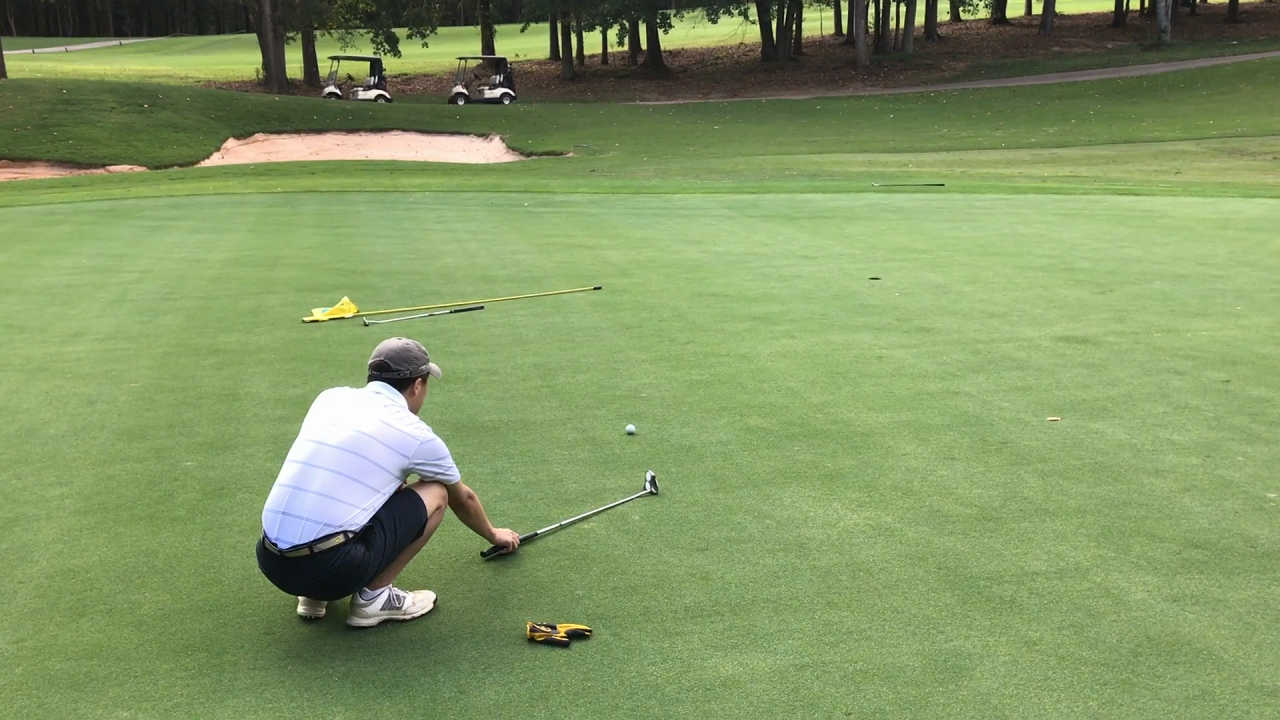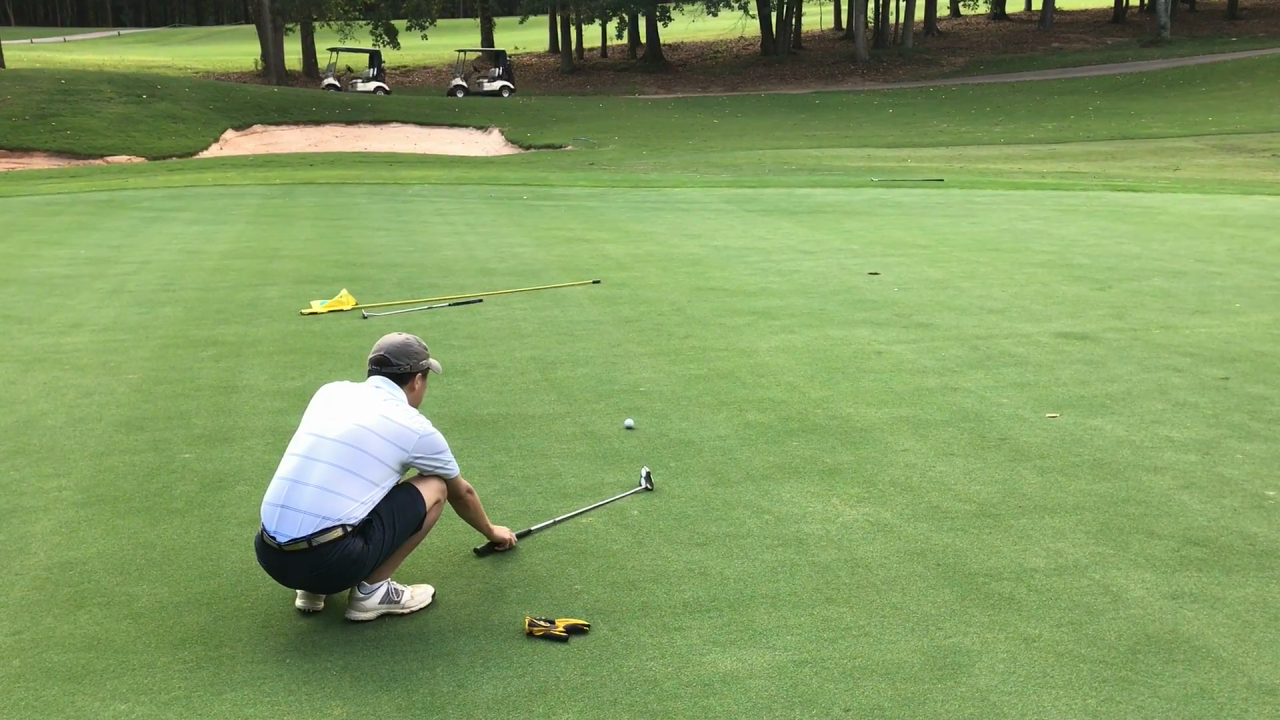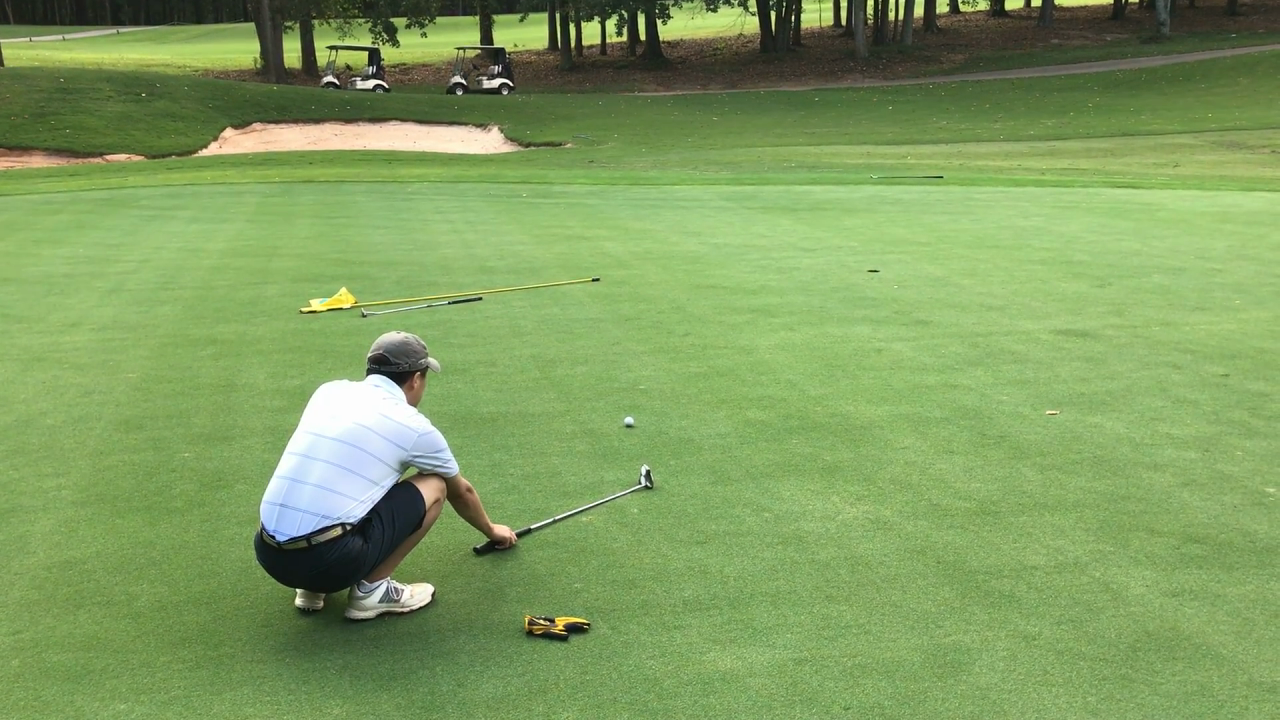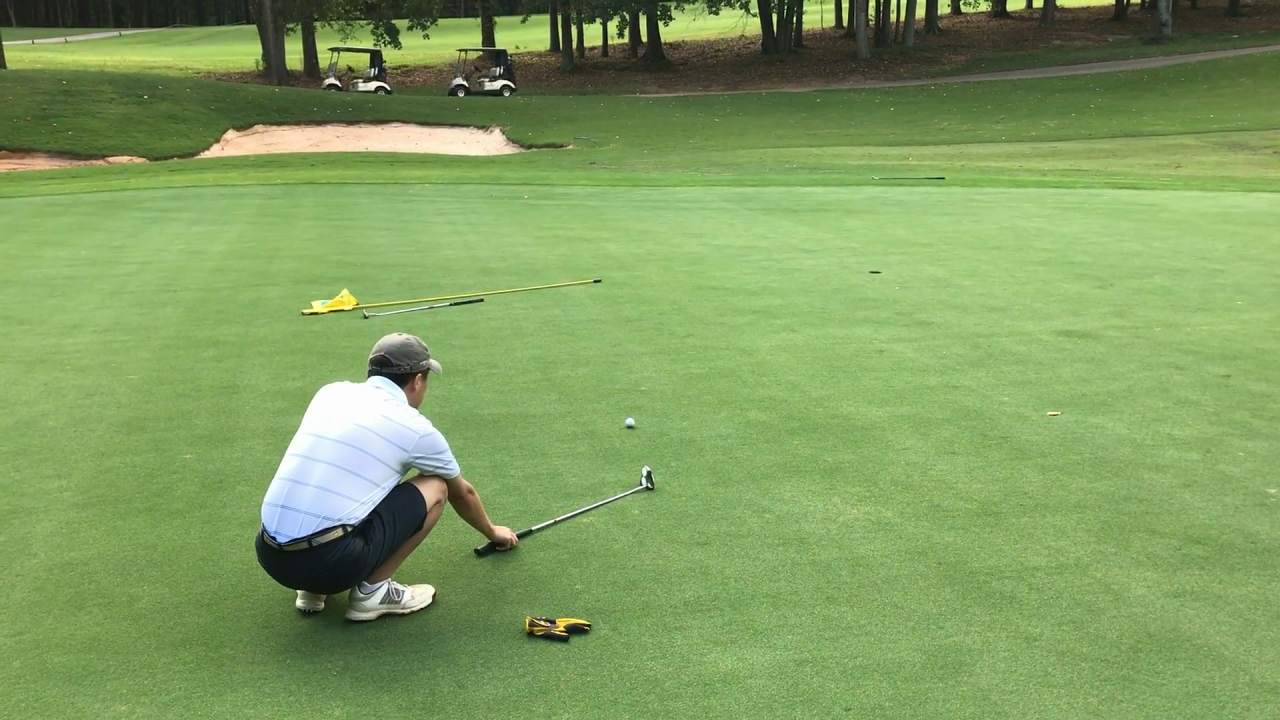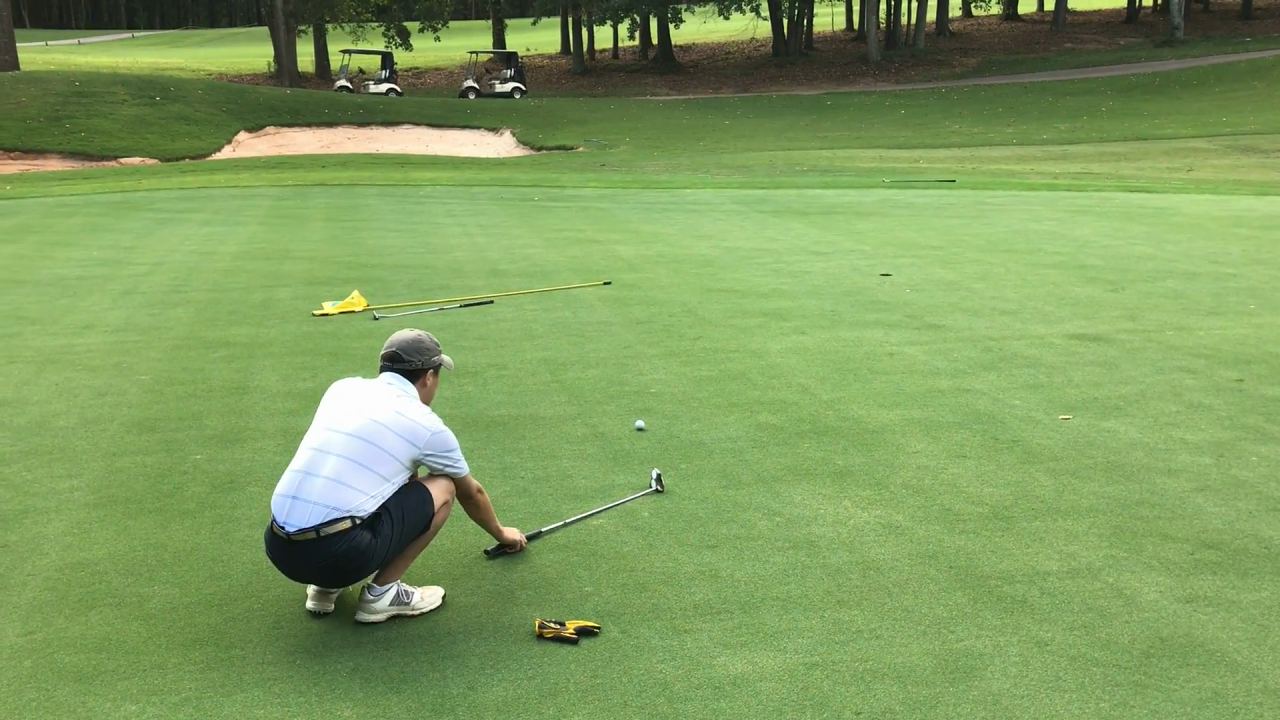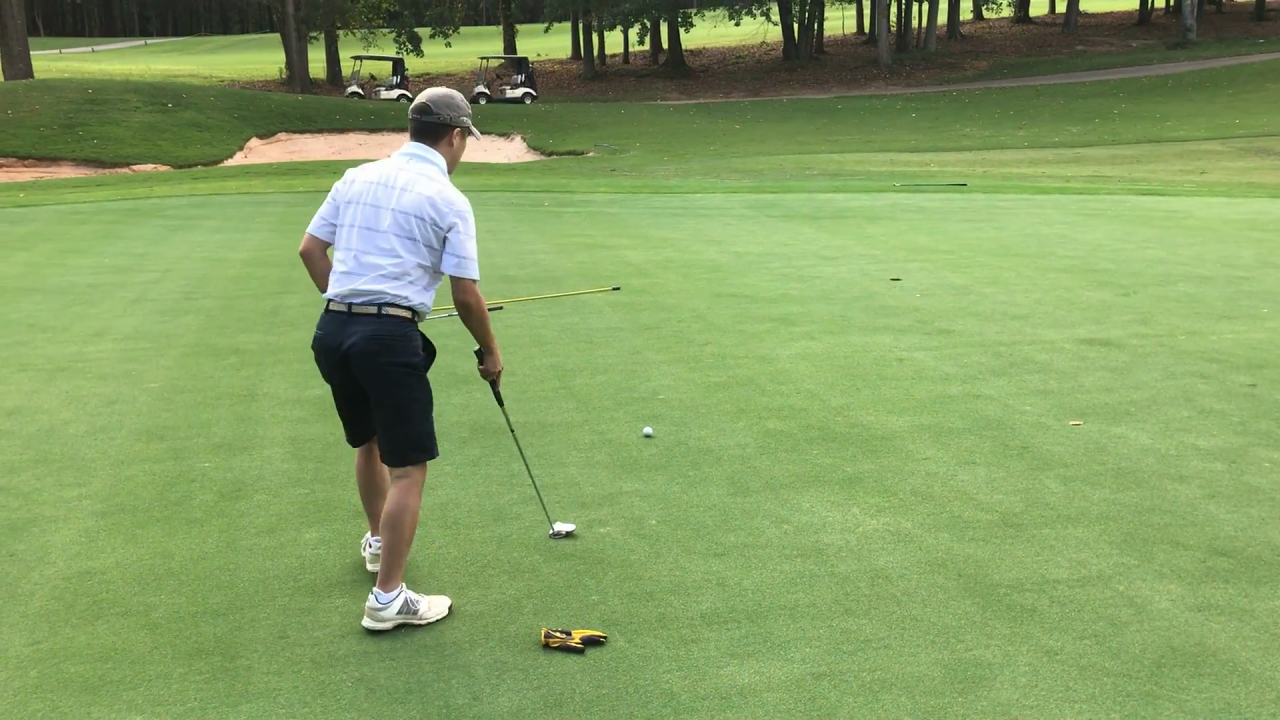
dt=0.7s
person 1, frame 1
left shoulder: (330, 397)
right shoulder: (415, 433)
right elbow: (463, 499)
right wrist: (492, 534)
left hip: (270, 562)
right hip: (331, 568)
right knee: (436, 494)
left ankle: (313, 596)
right ankle: (373, 598)
person 1, frame 2
left shoulder: (330, 392)
right shoulder: (414, 427)
right elbow: (461, 494)
right wrist: (491, 532)
left hip: (269, 555)
right hip: (330, 561)
right knee: (435, 488)
left ankle: (312, 588)
right ankle: (372, 591)
person 1, frame 3
left shoulder: (329, 391)
right shoulder: (413, 426)
right elbow: (461, 493)
right wrist: (491, 530)
left hip: (269, 554)
right hip: (328, 559)
right knee: (434, 487)
left ankle: (313, 587)
right ankle: (371, 590)
person 1, frame 4
left shoulder: (330, 393)
right shoulder: (414, 427)
right elbow: (462, 494)
right wrist: (492, 532)
left hip: (270, 556)
right hip: (330, 560)
right knee: (435, 488)
left ankle: (312, 589)
right ankle: (372, 591)
person 1, frame 5
left shoulder: (342, 388)
right shoulder: (425, 424)
right elbow: (471, 493)
right wrist: (501, 533)
left hip: (279, 546)
right hip: (336, 554)
right knee: (443, 488)
left ankle: (325, 586)
right ankle: (382, 593)
person 1, frame 6
left shoulder: (357, 177)
right shoulder: (449, 200)
left elbow: (310, 250)
right elbow: (466, 295)
right wrist: (490, 352)
left hip: (333, 330)
right hip: (391, 335)
left knee: (369, 445)
right knee: (407, 467)
left ankle: (377, 539)
right ankle: (388, 599)
